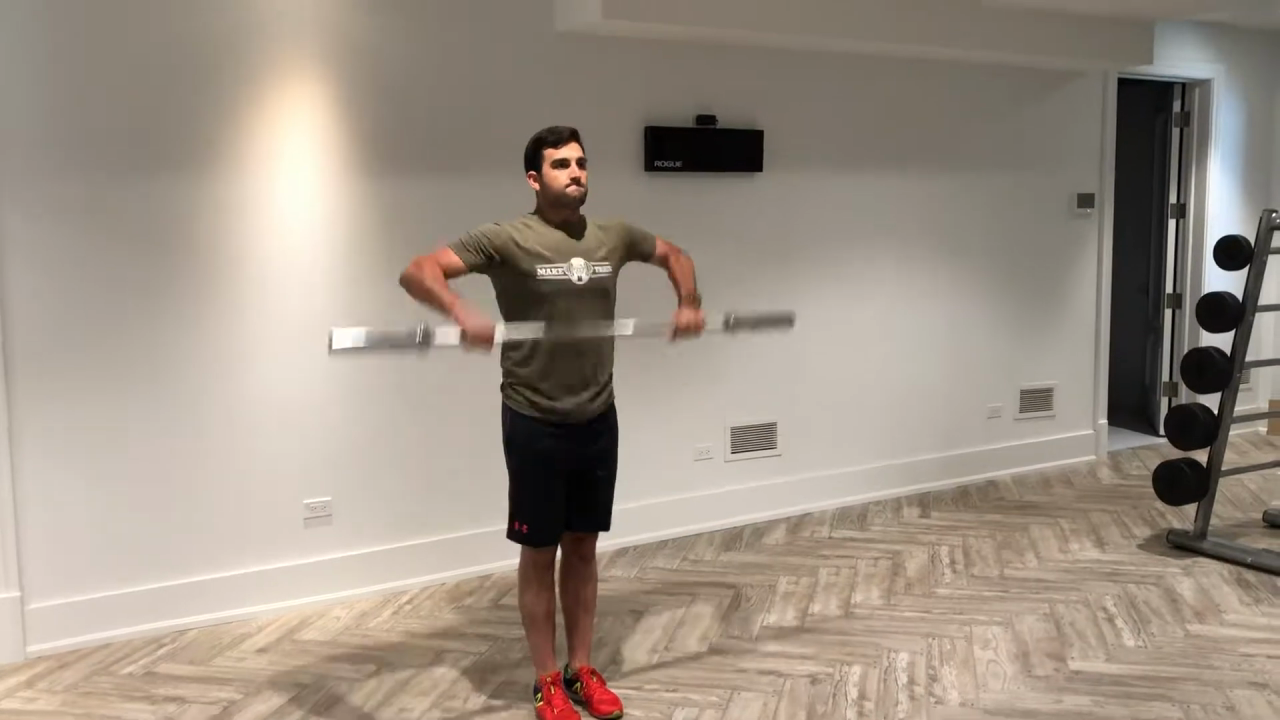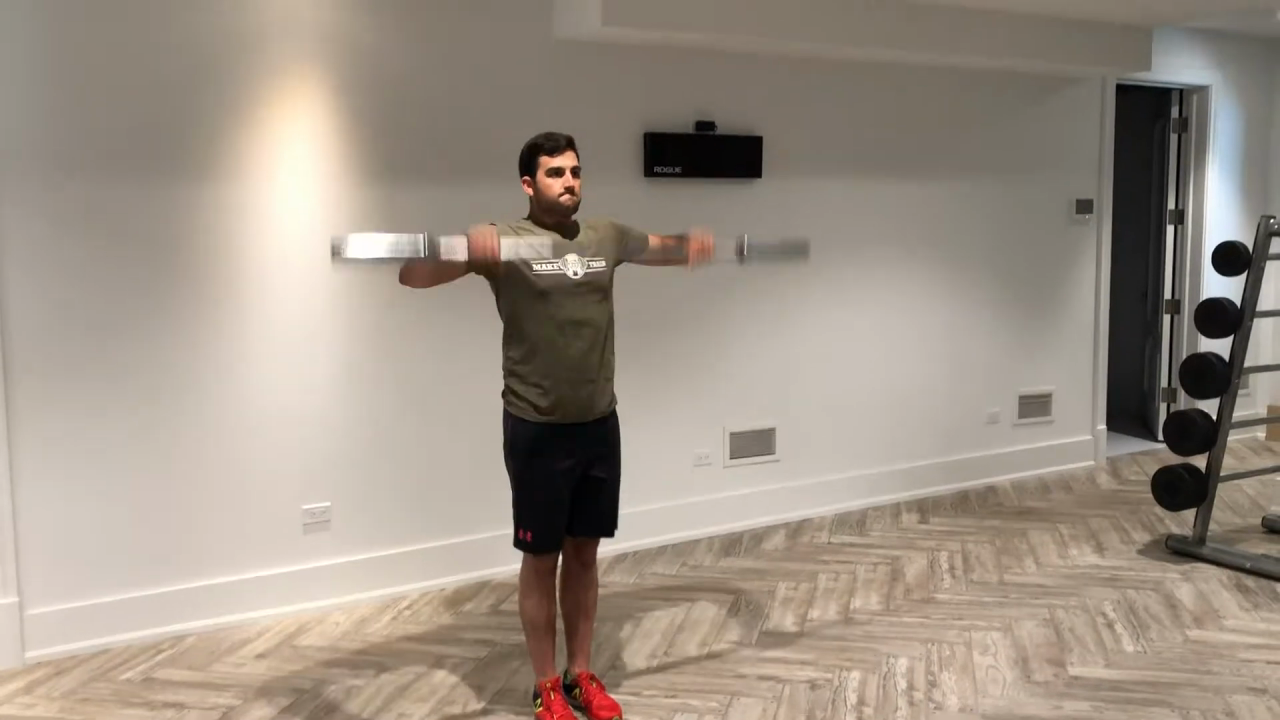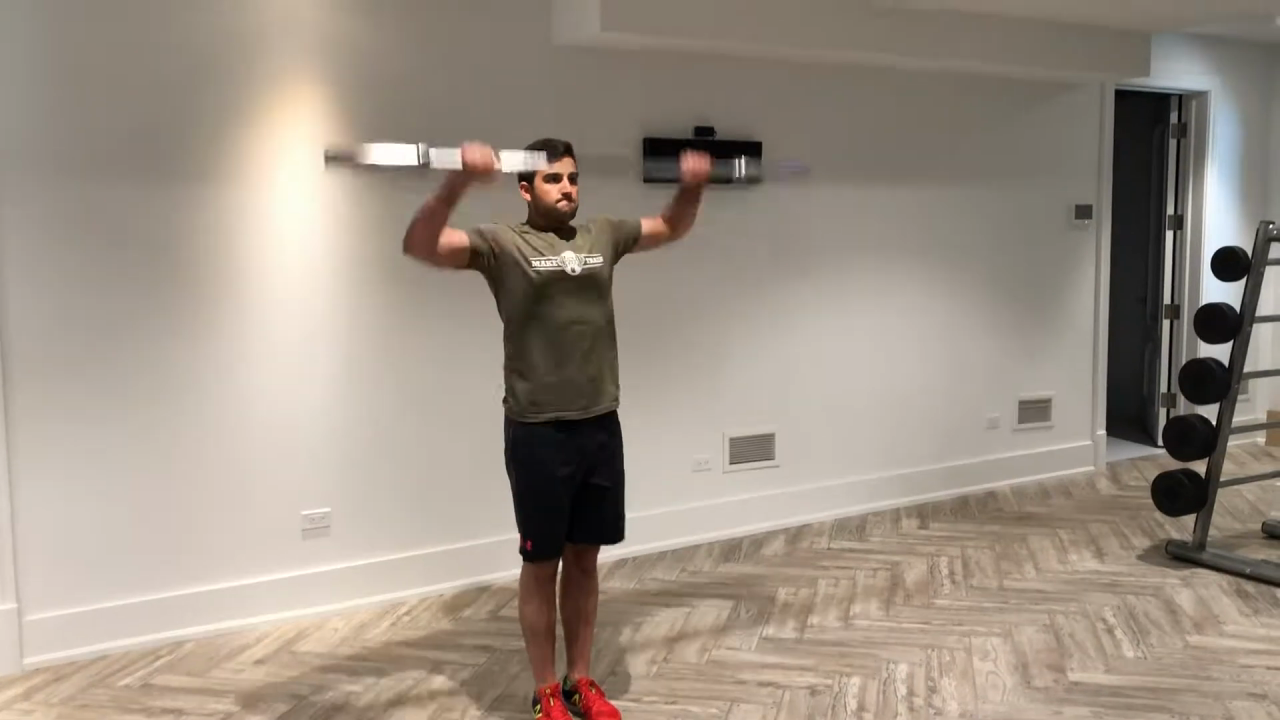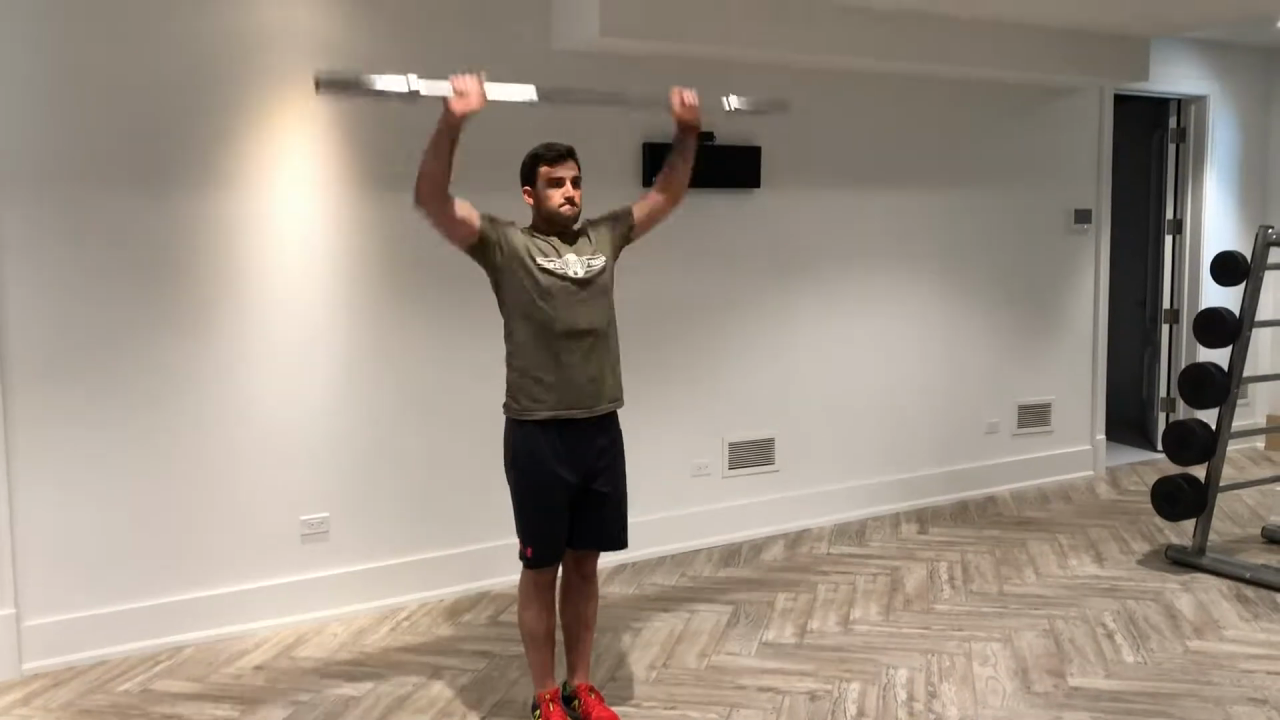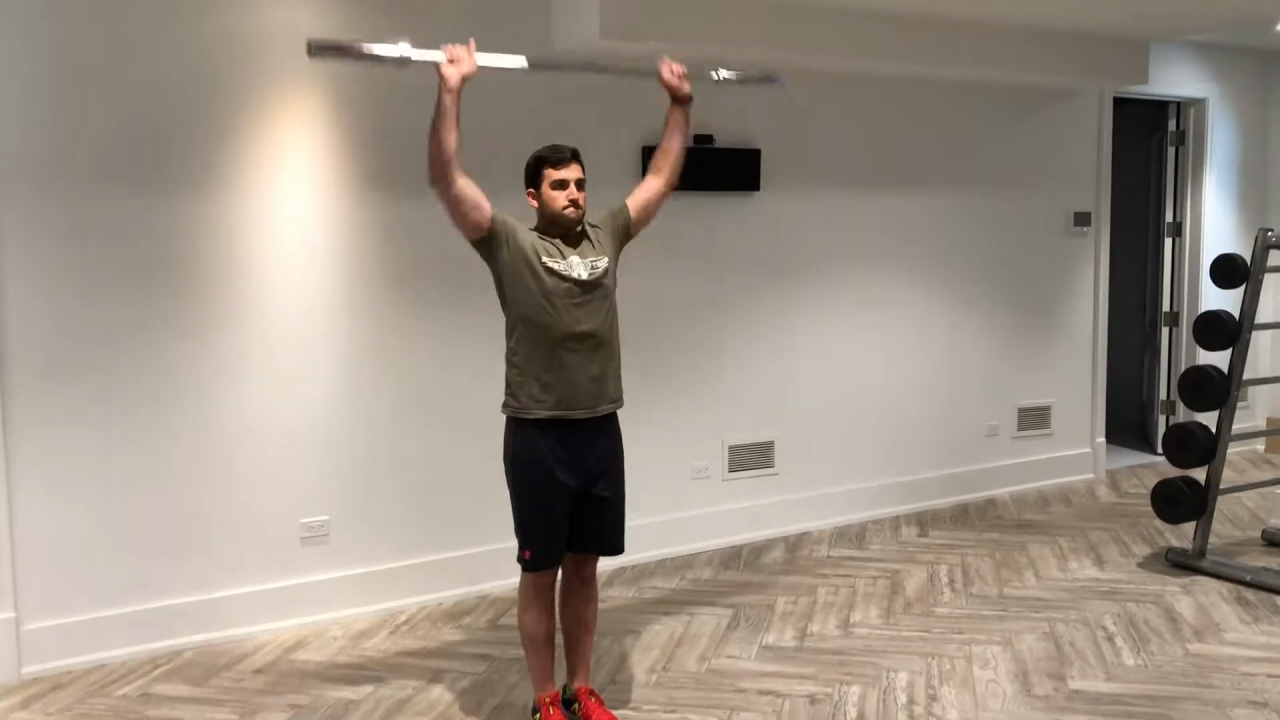
dt=0.1s
person 1, frame 1
left shoulder: (613, 235)
right shoulder: (509, 239)
left elbow: (671, 253)
right elbow: (418, 269)
left wrist: (689, 302)
right wrist: (459, 311)
left hip: (598, 416)
right hip: (535, 422)
left knee: (583, 545)
right knee: (540, 551)
left ankle: (581, 668)
person 1, frame 2
left shoulder: (607, 235)
right shoulder: (506, 241)
left elbow: (667, 248)
right elbow: (412, 272)
left wrist: (691, 244)
right wrist: (462, 250)
left hip: (599, 423)
right hip: (537, 428)
left knee: (584, 552)
right knee: (542, 558)
person 1, frame 3
left shoulder: (602, 234)
right shoulder: (504, 245)
left elbow: (672, 227)
right elbow: (418, 245)
left wrist: (691, 187)
right wrist: (458, 182)
left hip: (601, 426)
right hip: (538, 432)
left knee: (584, 556)
right knee: (543, 565)
person 1, frame 4
left shoulder: (604, 233)
right shoulder: (504, 241)
left elbow: (669, 192)
right elbow: (432, 201)
left wrist: (686, 133)
right wrist: (452, 122)
left hip: (601, 429)
right hip: (538, 433)
left knee: (584, 563)
right knee: (541, 569)
person 1, frame 5
left shoulder: (607, 234)
right shoulder: (509, 244)
left elbow: (664, 173)
right elbow: (445, 178)
left wrist: (679, 101)
right wrist: (450, 88)
left hip: (600, 432)
right hip: (538, 436)
left knee: (584, 568)
right knee: (540, 573)
